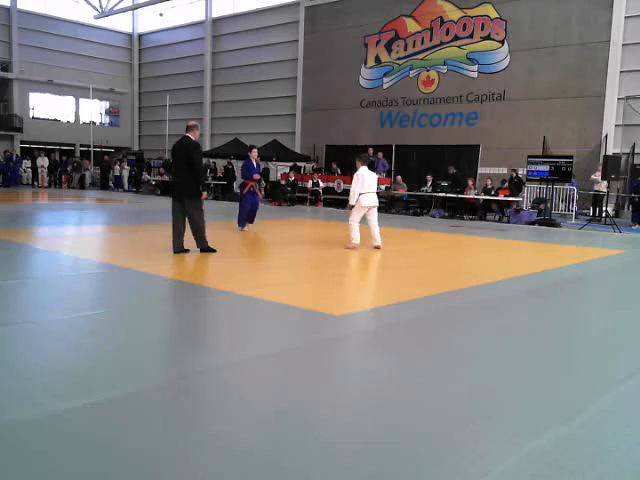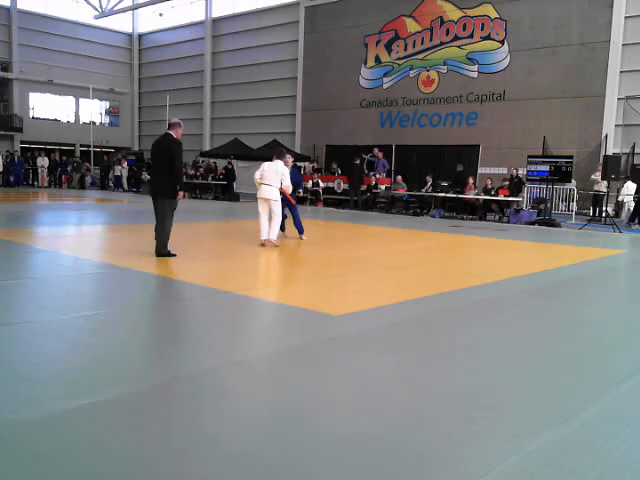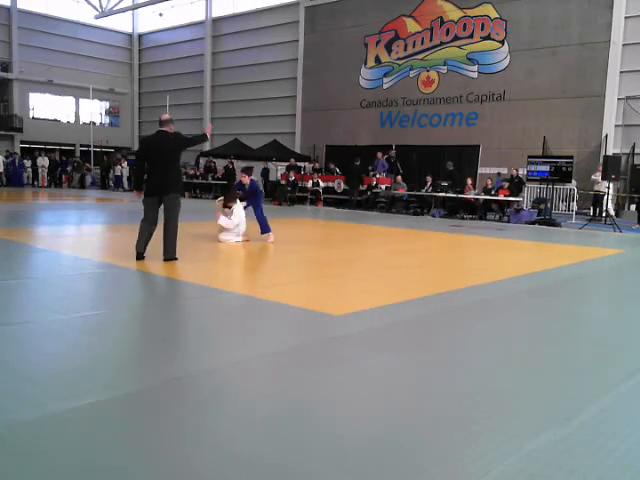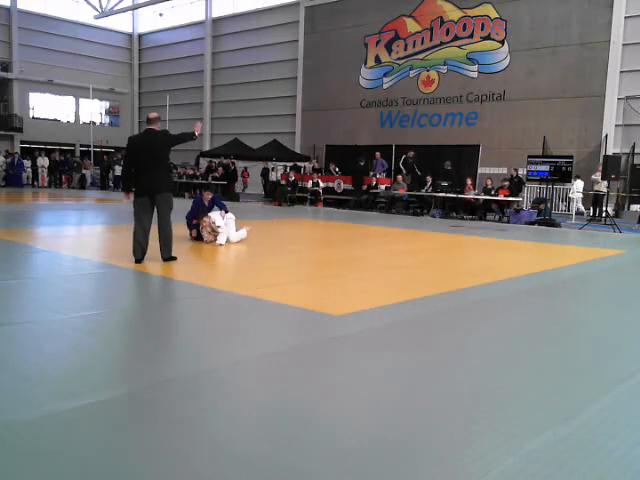
dt=1s
person 1, frame 1
left shoulder: (176, 145)
right shoulder: (194, 146)
left elbow: (175, 166)
right elbow: (199, 169)
right wrist: (203, 189)
left hip: (177, 188)
right hip: (191, 189)
left knee: (178, 218)
right knee: (196, 217)
left ankle: (178, 247)
right ankle: (203, 245)
person 1, frame 2
left shoulder: (157, 142)
right shoulder: (175, 143)
right elbow: (177, 168)
right wrist: (180, 188)
left hip: (156, 186)
right hip: (168, 187)
left knee: (160, 217)
right knee: (166, 218)
left ankle: (160, 247)
right ankle: (162, 249)
person 1, frame 3
left shoulder: (146, 141)
right shoulder: (176, 139)
left elbow: (139, 165)
right elbow: (193, 140)
left wrist: (138, 186)
right wrist: (206, 135)
left hip: (152, 187)
right hip: (171, 187)
left knee: (148, 219)
right knee: (171, 221)
left ankle: (140, 251)
right ankle: (169, 254)
person 1, frame 4
left shoulder: (134, 140)
right shoulder: (164, 137)
left elbow: (127, 166)
right elbow: (180, 137)
left wrist: (127, 188)
right wrist: (195, 133)
left hip: (142, 187)
right hip: (162, 186)
left knee: (141, 222)
right knee: (164, 220)
left ankle: (138, 255)
right ankle: (167, 254)
